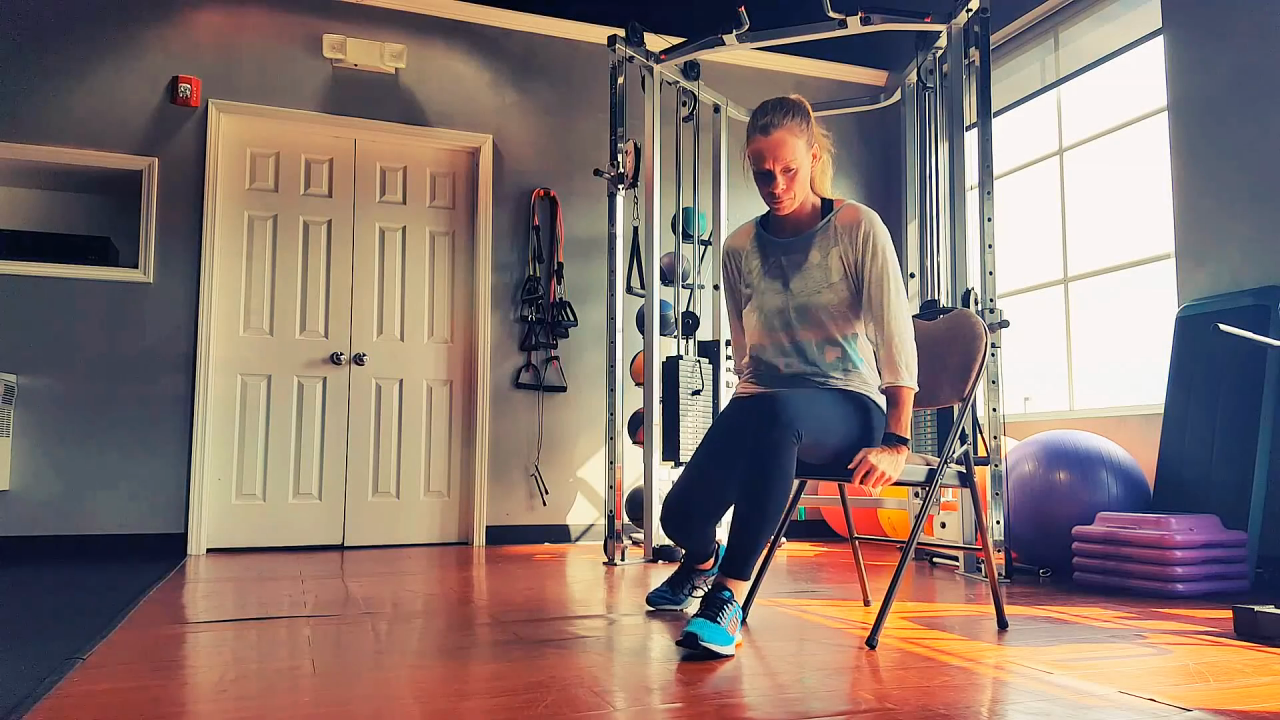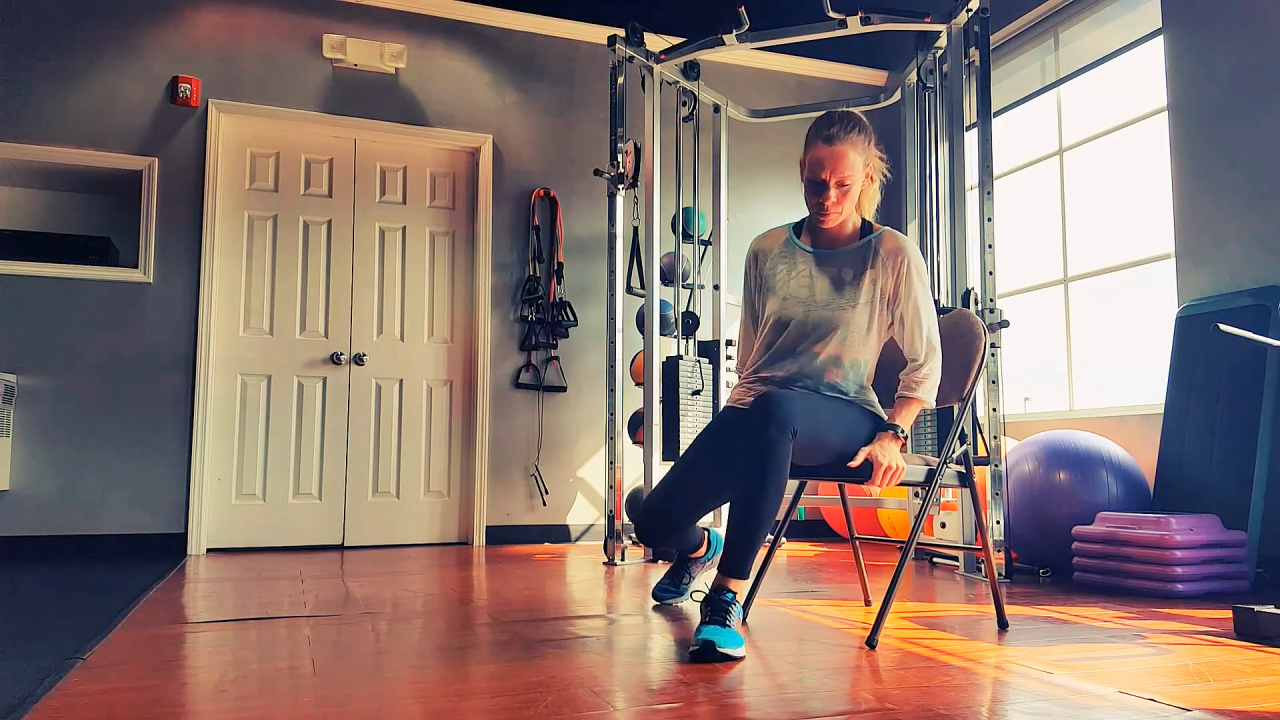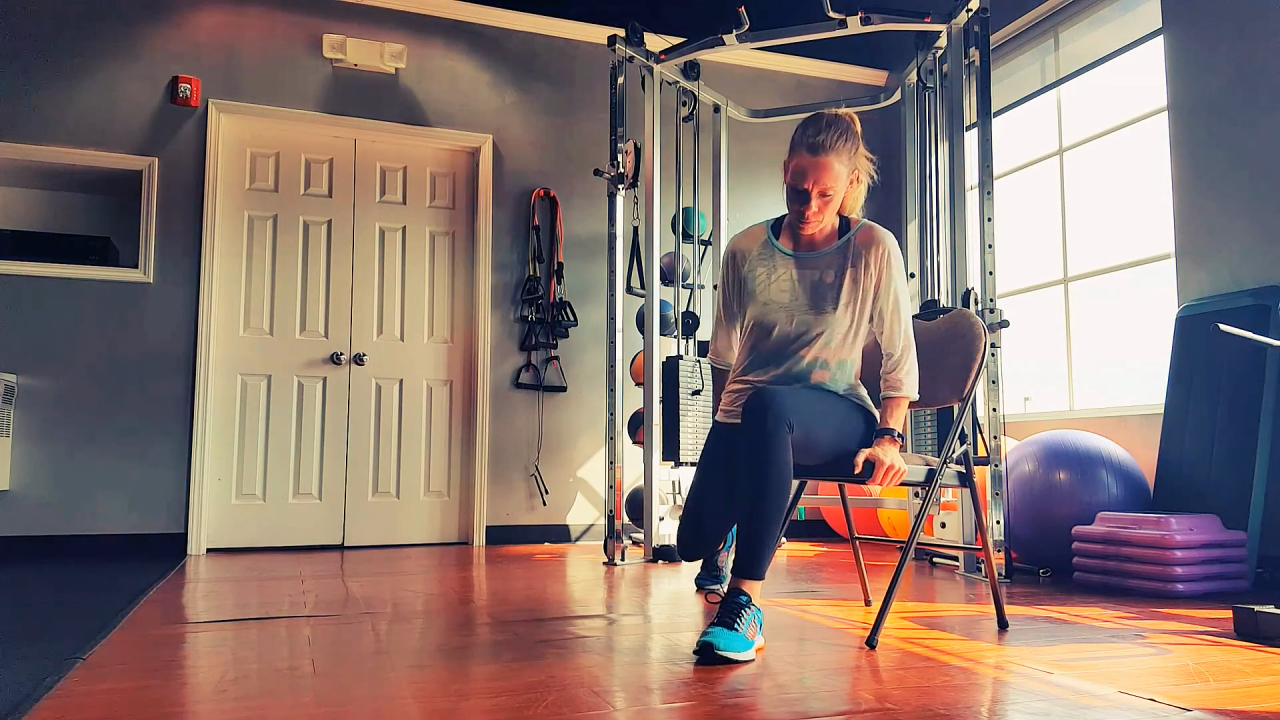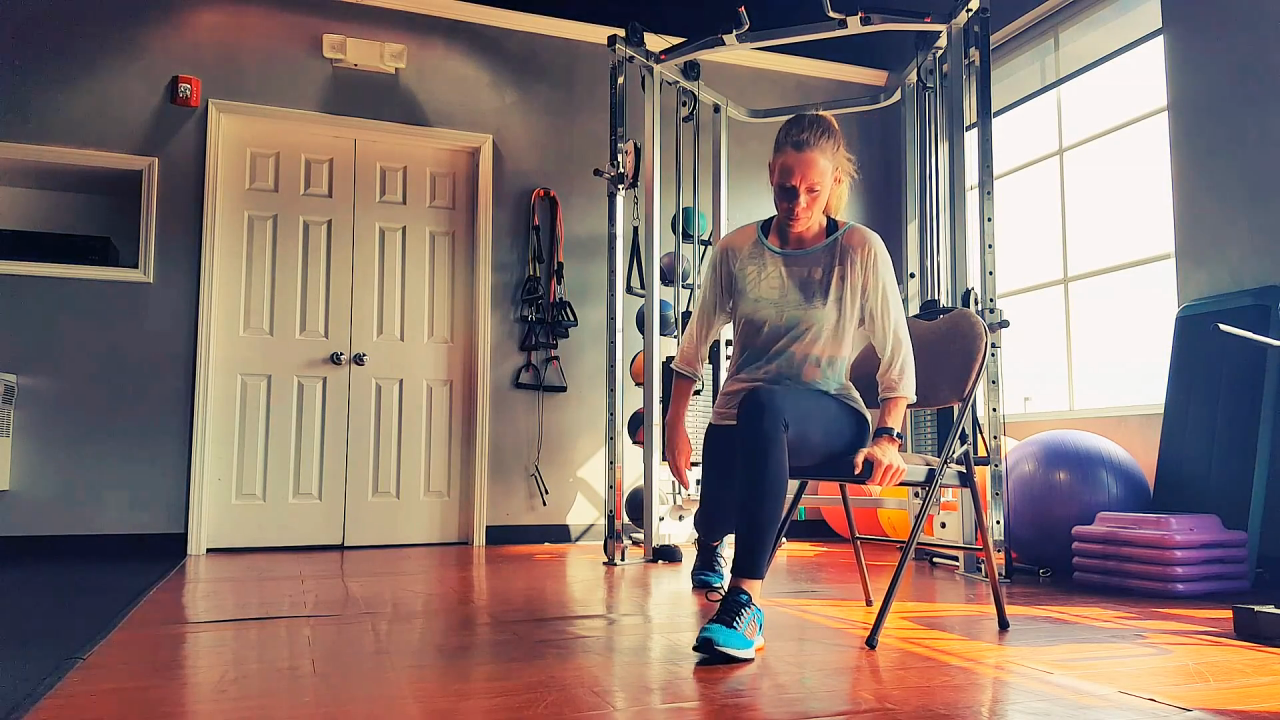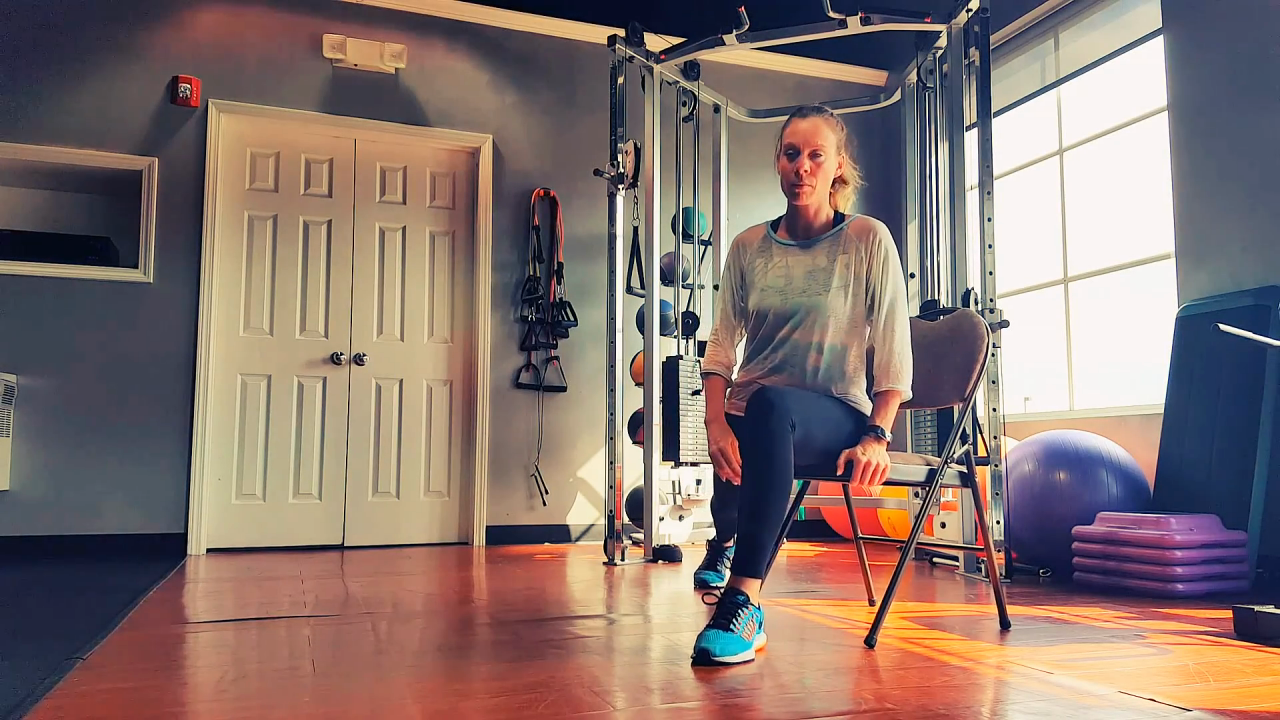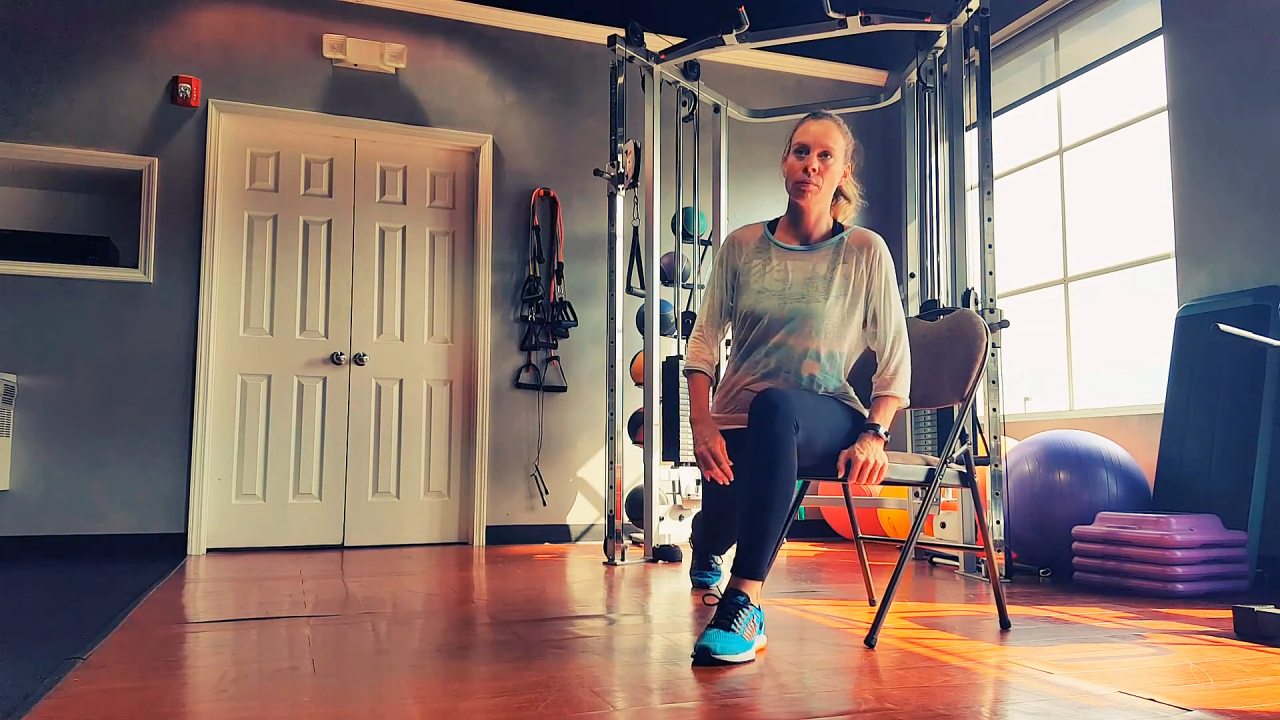
dt=0.5s
person 1, frame 1
left shoulder: (858, 228)
right shoulder: (739, 247)
left elbow: (896, 338)
left wrist: (895, 442)
right wrist: (747, 410)
left hip: (845, 405)
right hip: (761, 402)
left knee: (779, 412)
right knee: (681, 516)
left ankle: (727, 596)
right ankle: (705, 560)
person 1, frame 2
left shoulder: (893, 254)
right shoulder: (767, 250)
left elbow: (925, 361)
left wrist: (892, 433)
right wrist: (740, 423)
left hip: (843, 418)
right hip: (754, 409)
left knee: (776, 411)
right knee: (655, 522)
left ankle: (728, 597)
right ankle: (701, 547)
person 1, frame 3
left shoulder: (874, 249)
right shoulder: (745, 249)
left elbow: (900, 355)
left wrist: (889, 436)
right wrist: (720, 411)
left hip: (836, 414)
right hip: (744, 415)
left knee: (767, 408)
right knee: (694, 541)
left ankle: (744, 603)
right ankle: (726, 541)
person 1, frame 4
left shoulder: (861, 249)
right shoulder: (735, 249)
left elbow: (897, 352)
right elbow: (695, 343)
left wrist: (887, 436)
right wrist: (675, 425)
left hip: (827, 415)
right hip: (738, 418)
left knee: (762, 407)
left ankle: (744, 605)
right ankle: (711, 541)
person 1, frame 5
left shoulder: (868, 239)
right shoulder: (749, 246)
left elbow: (894, 348)
right elbow: (721, 344)
left wrist: (876, 435)
right wrist: (716, 425)
left hip: (835, 414)
right hip: (748, 417)
left knee: (770, 407)
left ankle: (744, 603)
right ankle: (723, 545)
person 1, frame 6
left shoulder: (866, 251)
right shoulder: (741, 245)
left elbow: (895, 359)
right elbow: (704, 341)
left wrist: (873, 434)
right wrist: (702, 424)
left hip: (826, 416)
right hip: (736, 421)
left knee: (774, 407)
right knee: (719, 528)
left ankle: (744, 604)
right ankle: (705, 547)
